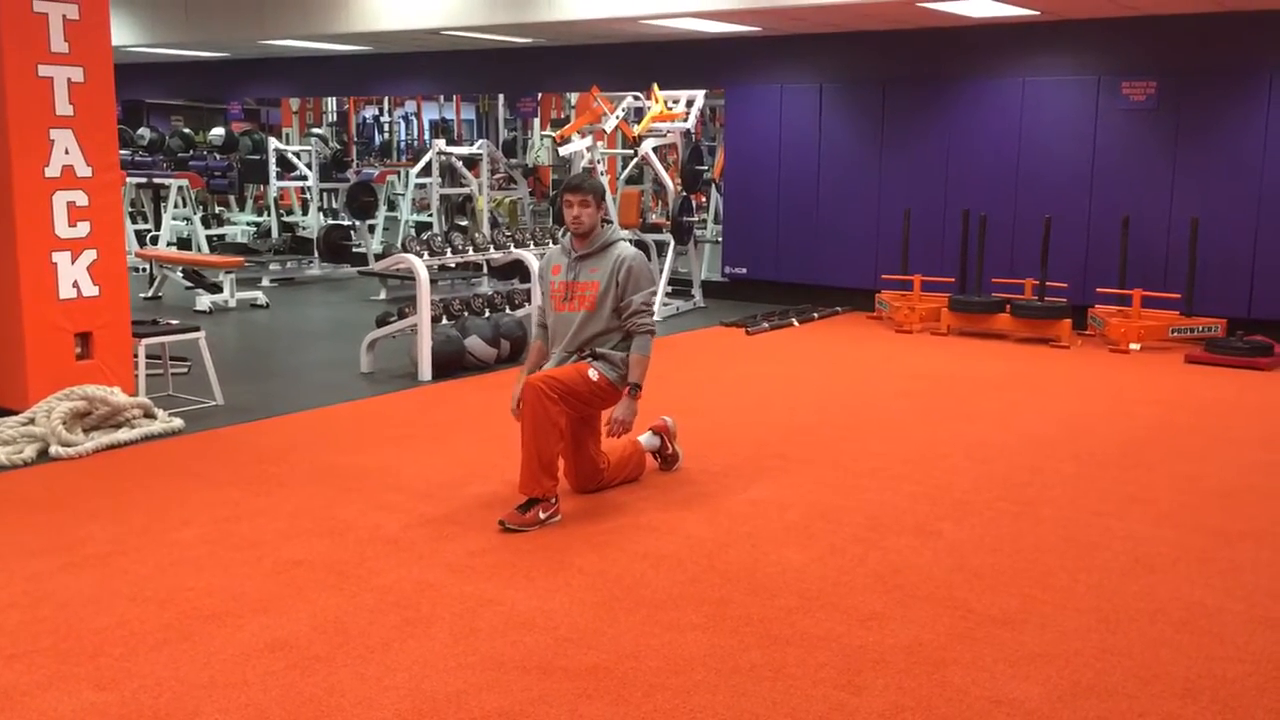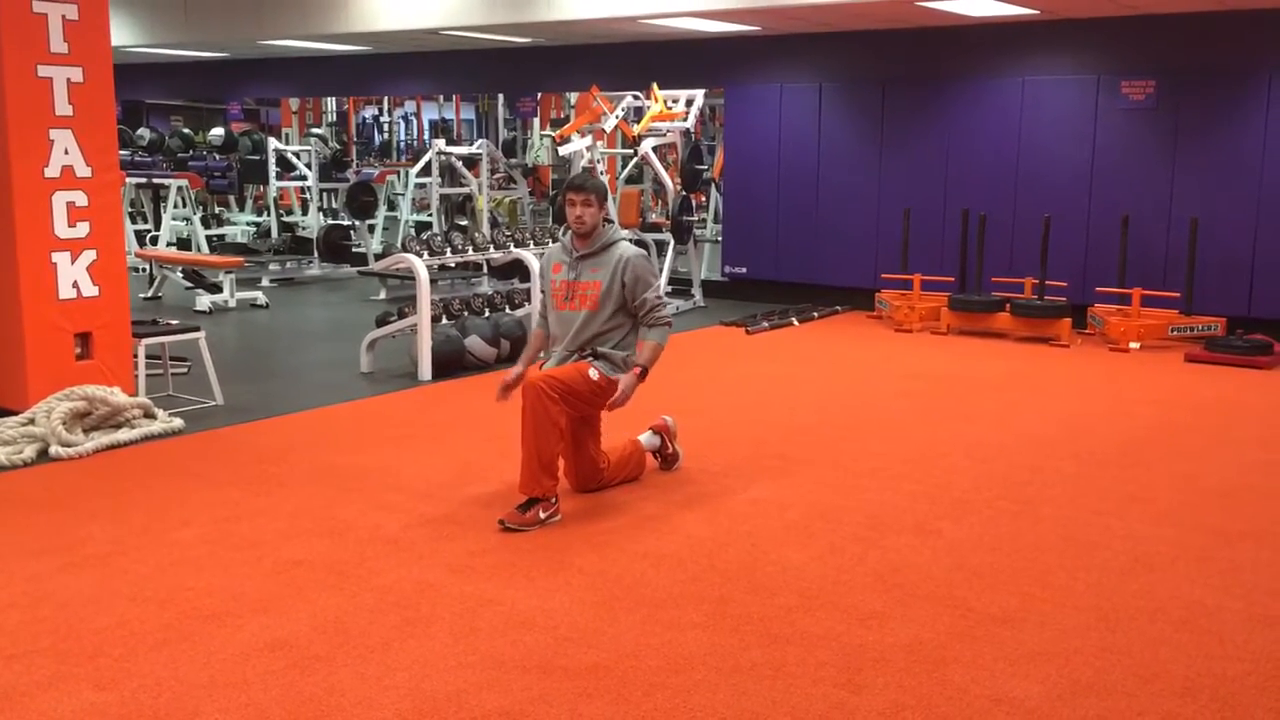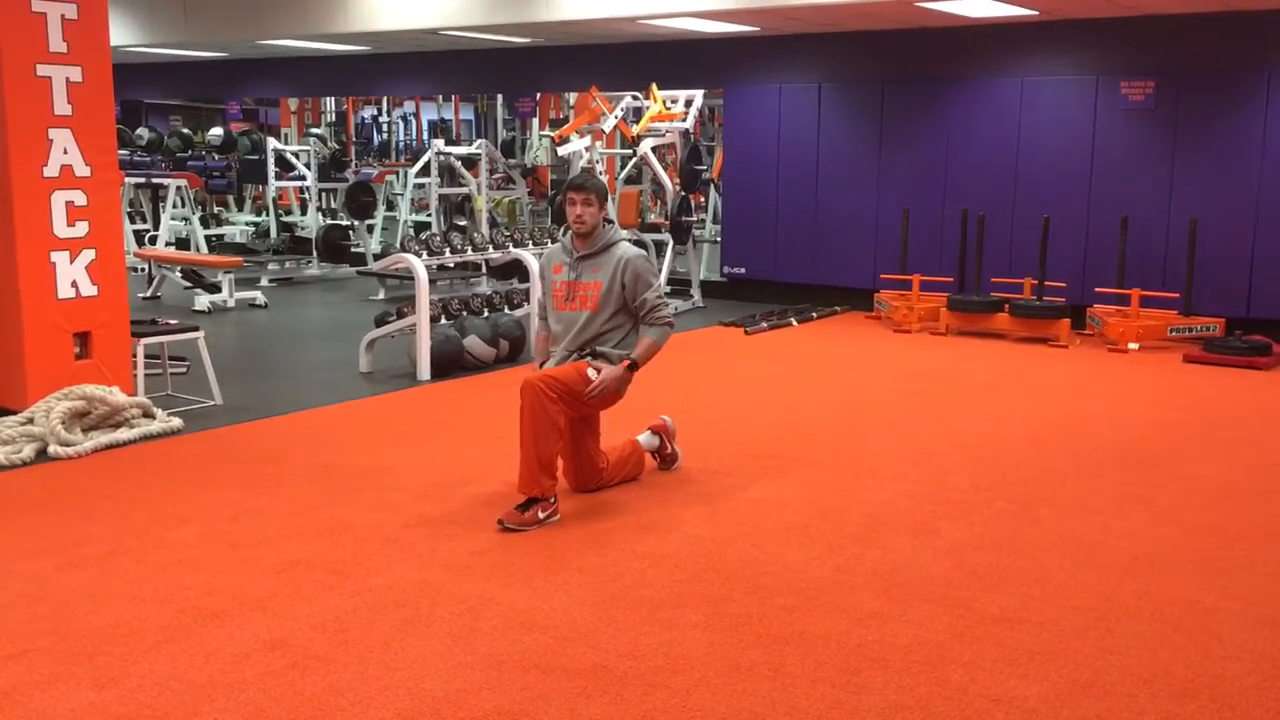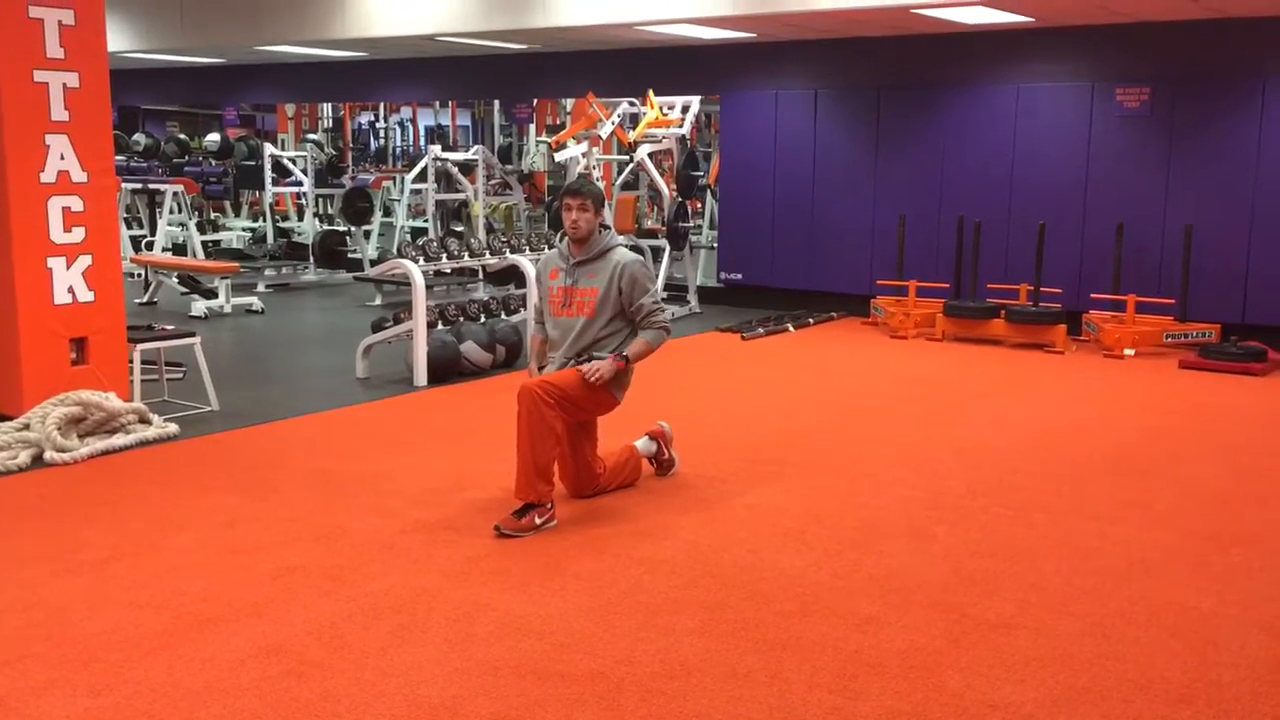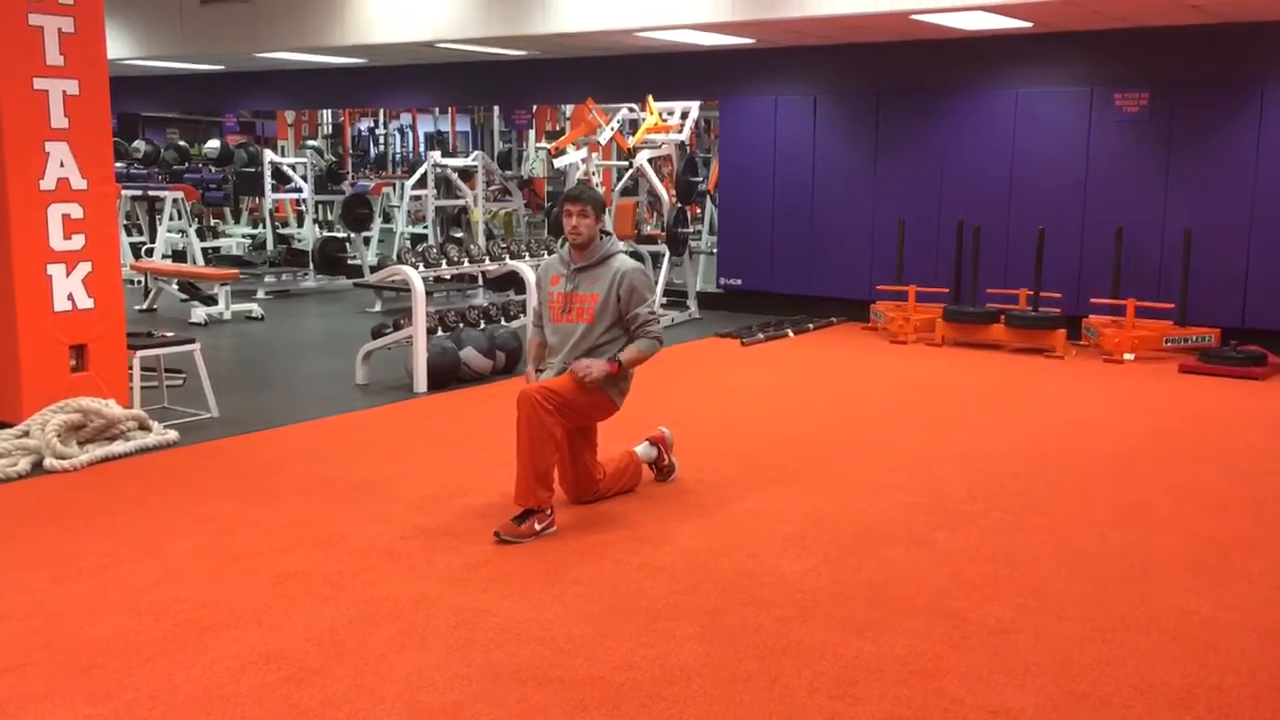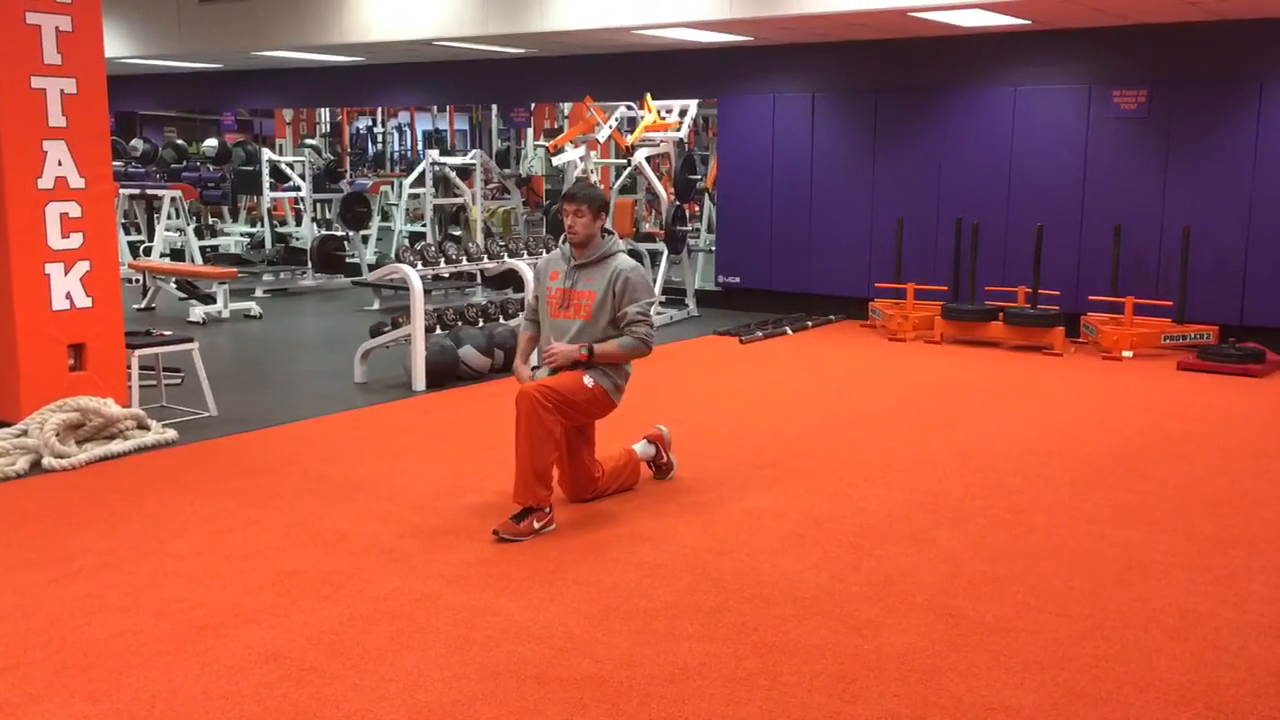
dt=0.4s
person 1, frame 1
left shoulder: (626, 260)
right shoulder: (552, 260)
left elbow: (642, 332)
right elbow: (543, 327)
left wrist: (631, 396)
right wrist: (522, 380)
left hip: (604, 369)
right hip: (566, 372)
left knee: (540, 388)
right knee: (586, 478)
left ankle: (541, 499)
right ankle: (654, 440)
person 1, frame 2
left shoulder: (628, 259)
right shoulder: (553, 258)
left elbow: (658, 322)
left wrist: (636, 374)
right wrist: (523, 364)
left hip: (603, 370)
right hip: (565, 369)
left knee: (539, 388)
right knee: (587, 478)
left ankle: (542, 498)
right ankle: (655, 439)
person 1, frame 3
left shoulder: (628, 259)
right shoulder: (552, 258)
left elbow: (660, 323)
left wrist: (625, 368)
right wrist: (540, 364)
left hip: (602, 372)
right hip: (563, 371)
left knee: (536, 388)
right knee: (586, 478)
left ankle: (541, 498)
right ankle: (653, 439)
person 1, frame 4
left shoulder: (626, 265)
right shoulder: (549, 264)
left elbow: (657, 327)
left wrist: (617, 362)
right wrist: (535, 365)
left hip: (600, 379)
right hip: (560, 377)
left knee: (533, 394)
right knee: (583, 483)
left ankle: (538, 504)
right ankle: (651, 445)
person 1, frame 5
left shoulder: (625, 272)
right shoulder: (549, 269)
left elbow: (651, 338)
right elbow: (539, 325)
left wrist: (609, 365)
right wrist: (532, 367)
left hip: (601, 385)
right hip: (560, 381)
left knee: (532, 400)
right knee: (583, 489)
left ankle: (537, 510)
right ankle: (651, 451)
person 1, frame 6
left shoulder: (624, 272)
right shoulder: (549, 264)
left elbow: (641, 342)
right elbow: (531, 319)
left wrist: (582, 351)
right wrist: (520, 361)
left hip: (597, 379)
right hip: (557, 380)
left knee: (532, 397)
right knee: (581, 487)
left ankle: (536, 509)
right ankle: (649, 449)
